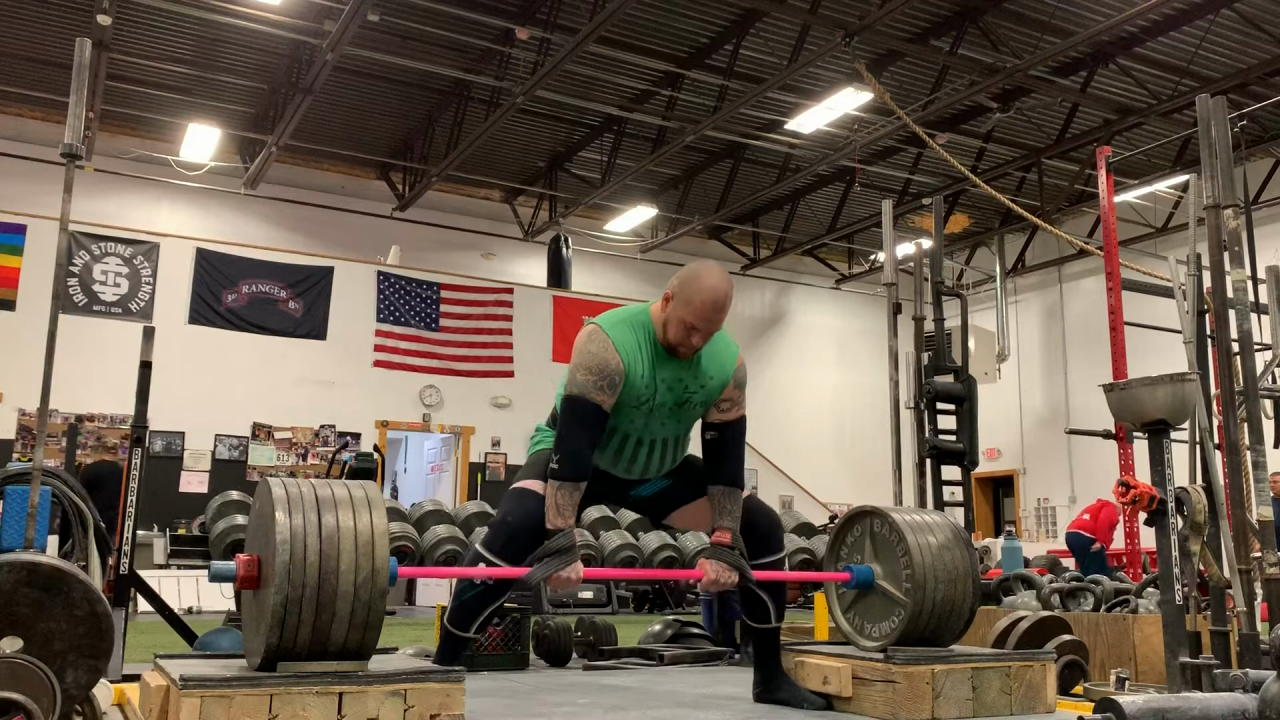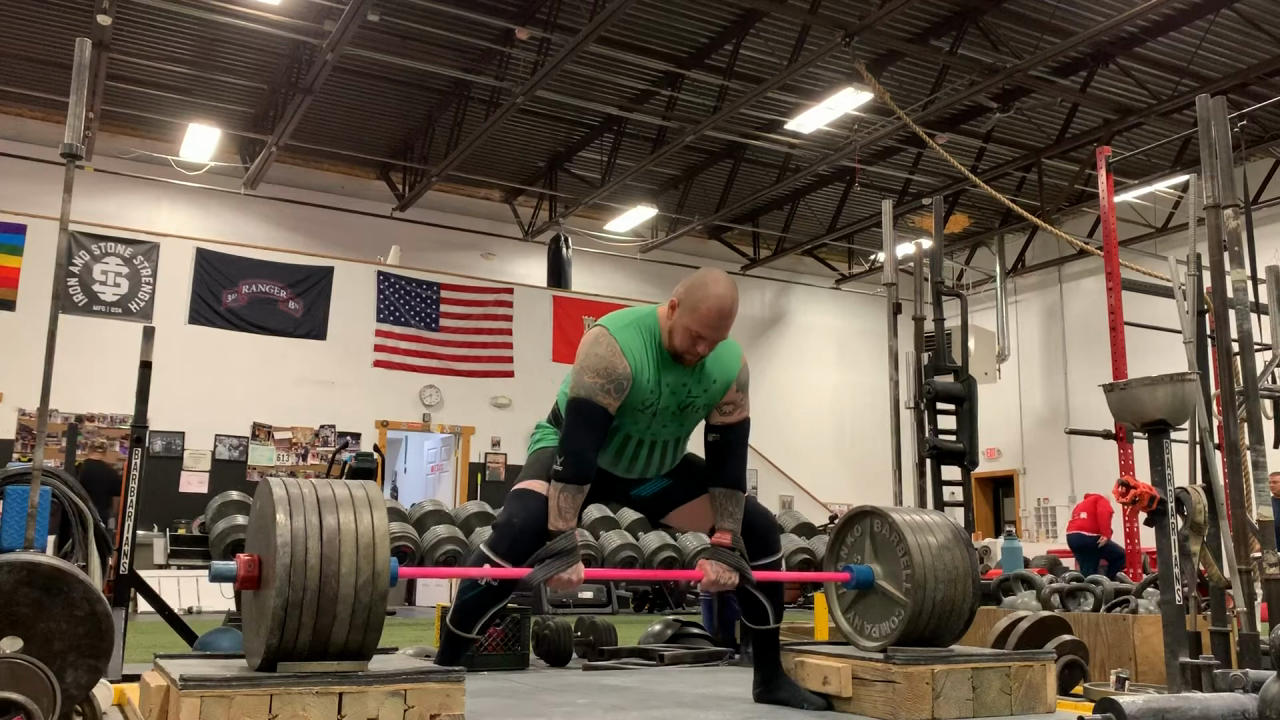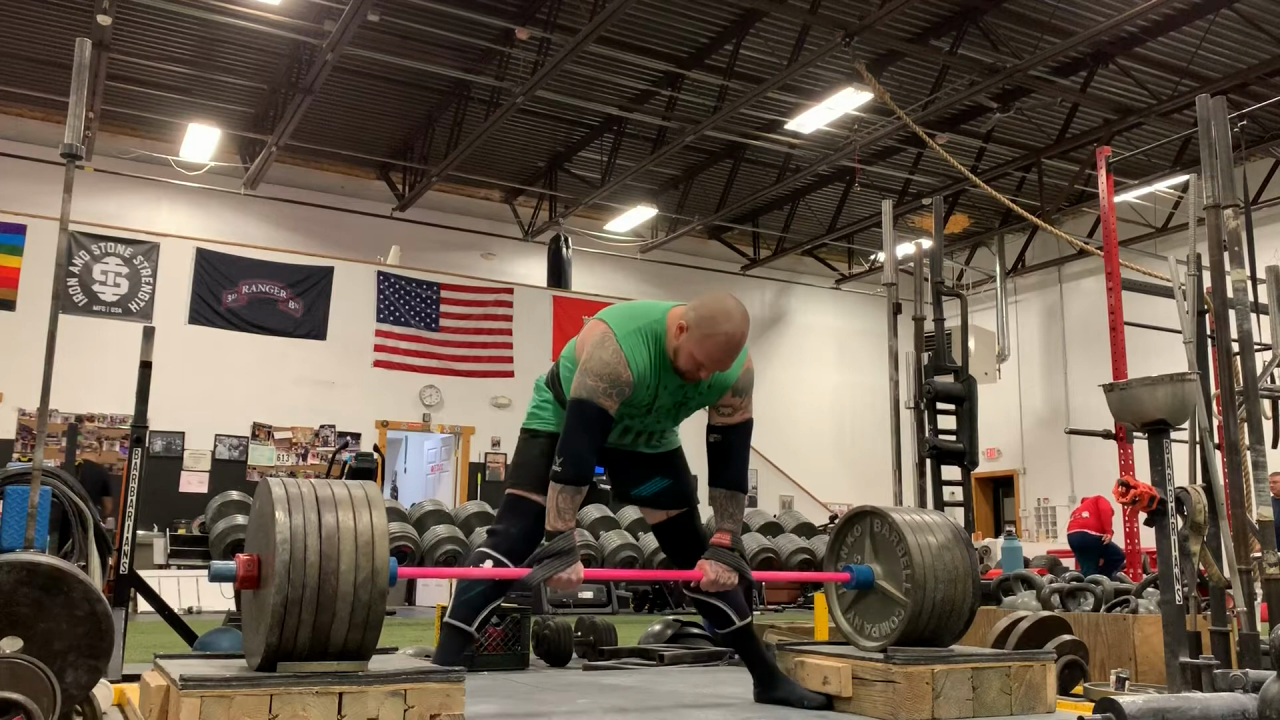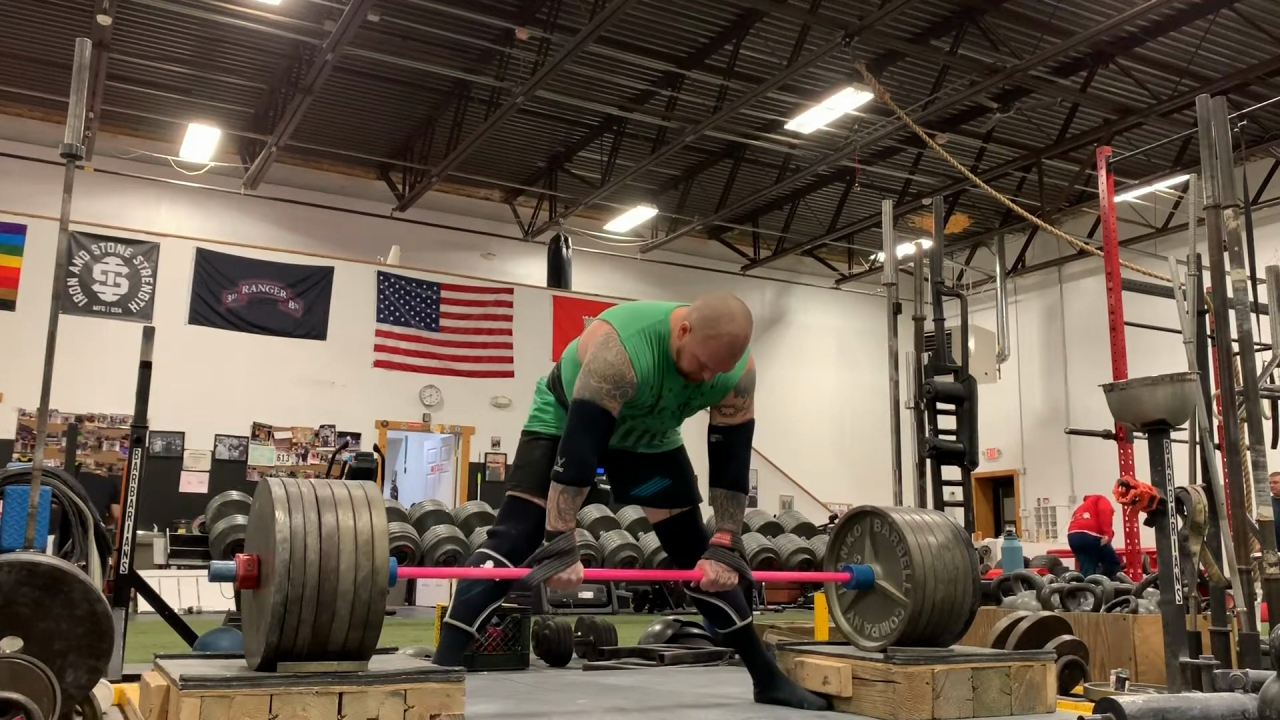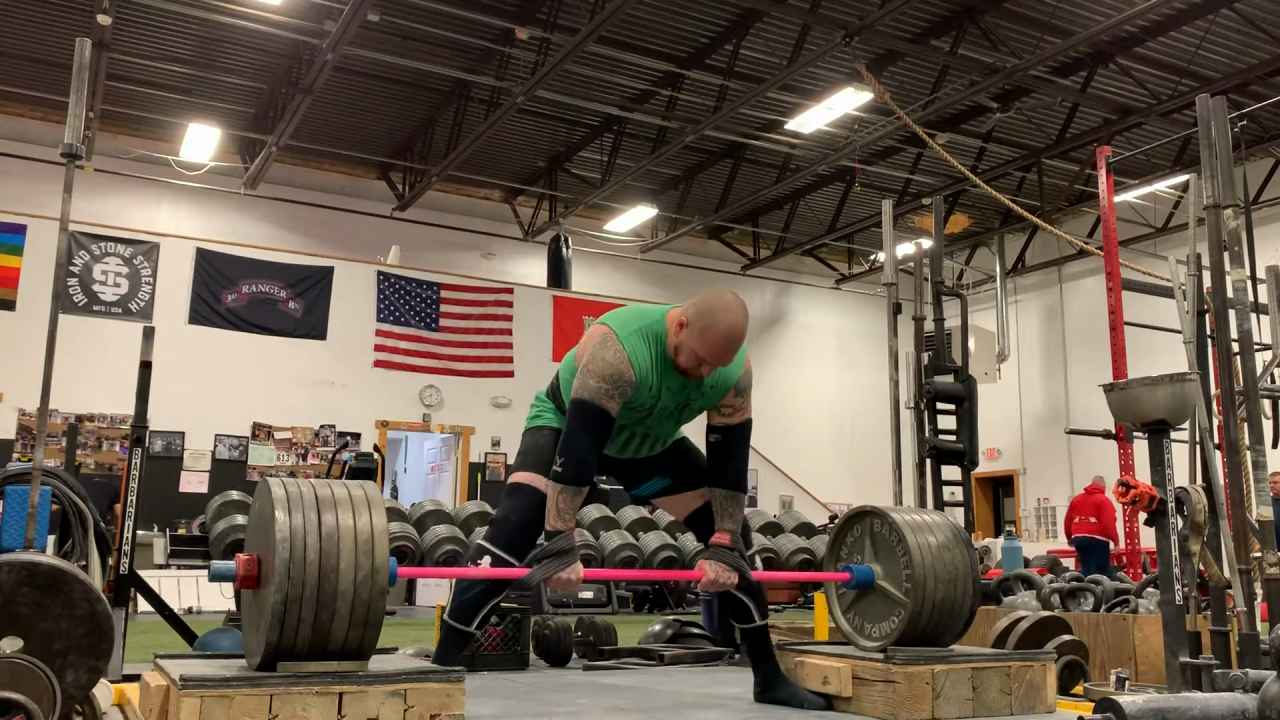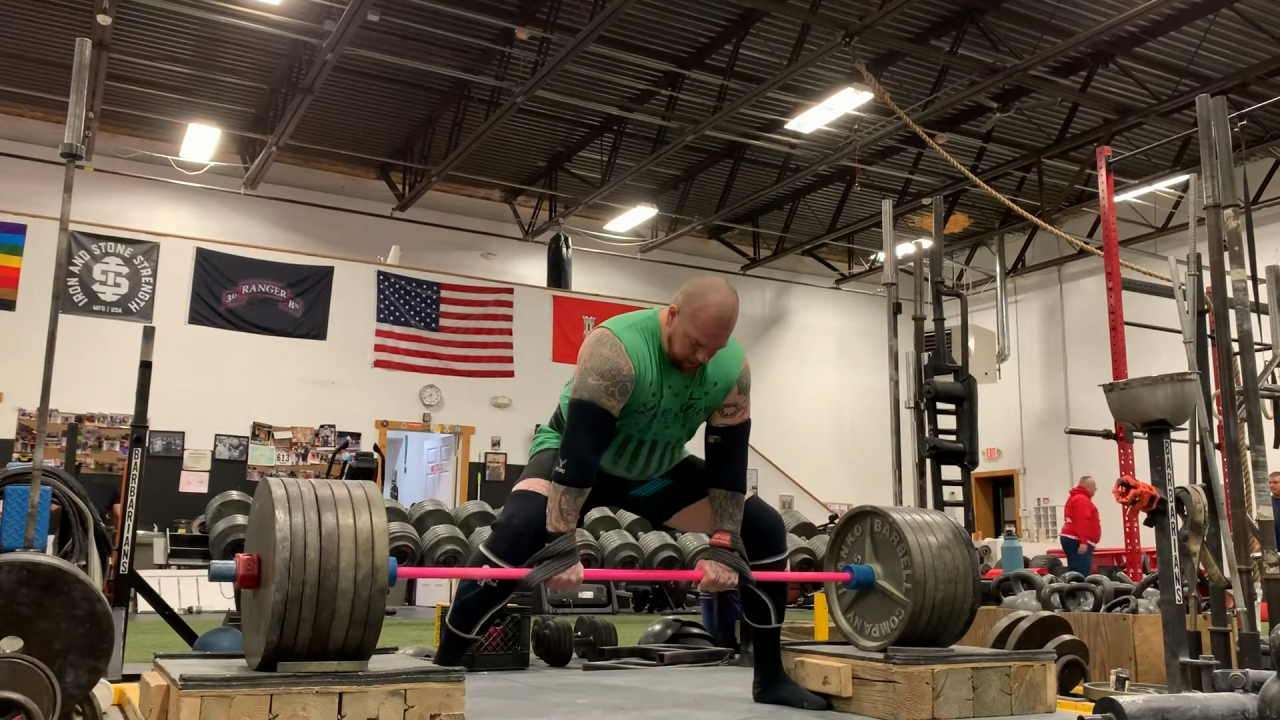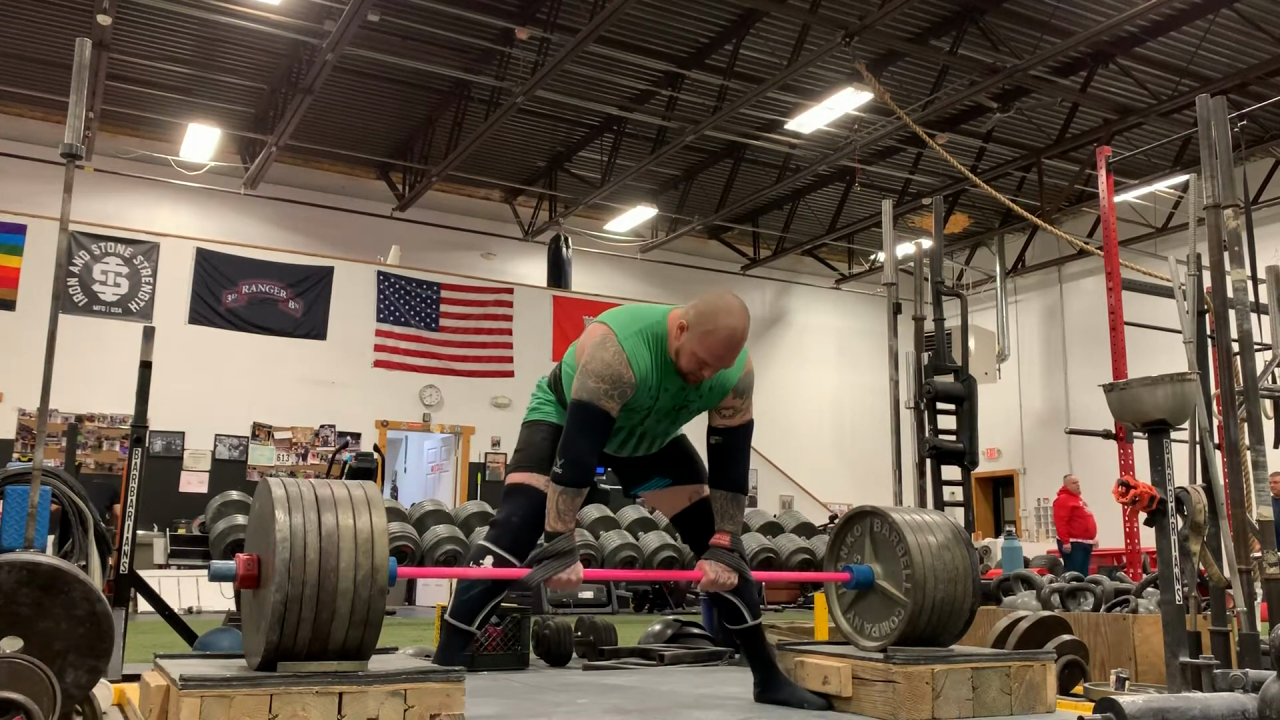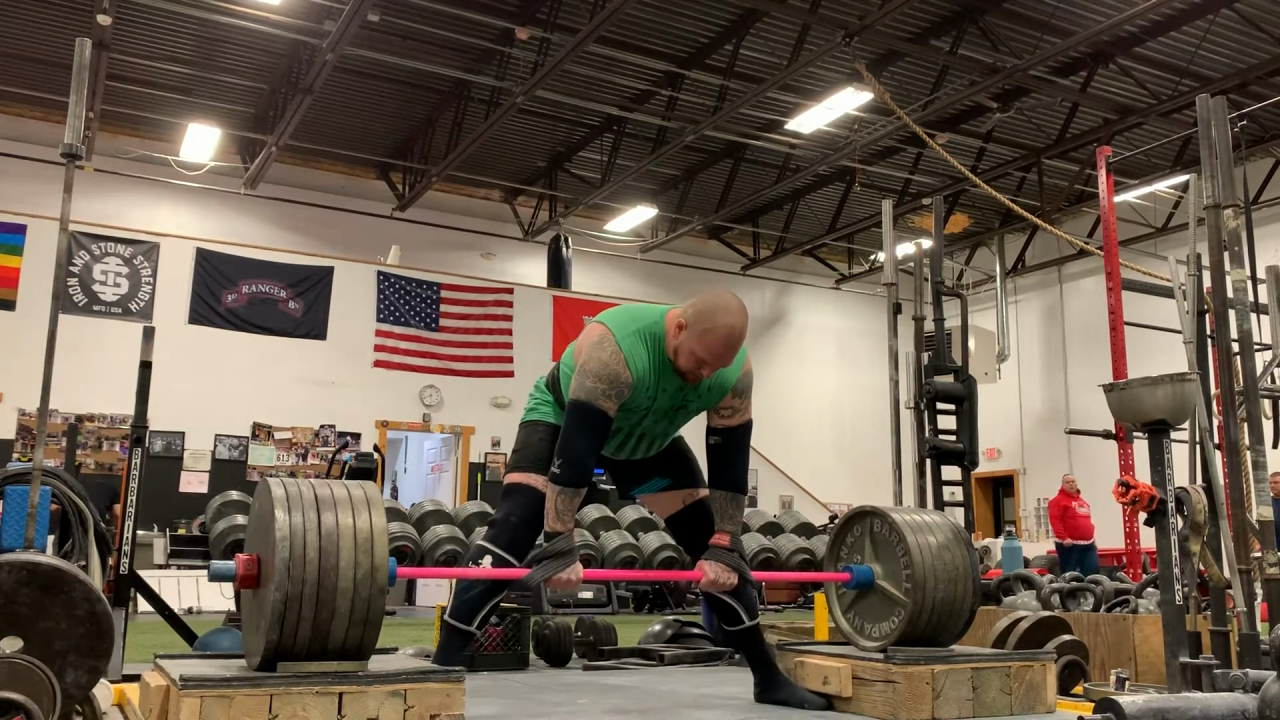
dt=0.5s
person 1, frame 1
left shoulder: (727, 363)
right shoulder: (607, 343)
left elbow: (726, 455)
right elbow: (574, 443)
left wrist: (725, 545)
right wrist: (560, 541)
left hip: (660, 468)
right hip: (576, 450)
left knee: (761, 529)
right knee: (516, 525)
left ankle: (770, 677)
right ankle: (441, 671)
person 1, frame 2
left shoulder: (731, 366)
right shoulder: (614, 344)
left elbow: (729, 457)
right elbow: (577, 445)
left wrist: (727, 545)
right wrist: (562, 542)
left hip: (660, 467)
right hip: (574, 443)
left knee: (758, 531)
right knee: (519, 529)
left ankle: (770, 678)
right ankle: (443, 672)
person 1, frame 3
left shoulder: (736, 369)
right shoulder: (617, 343)
left elbow: (729, 458)
right elbow: (577, 445)
left wrist: (725, 547)
right wrist: (560, 543)
left hip: (649, 436)
right hip: (565, 418)
left knee: (693, 551)
right knee: (514, 536)
left ankle: (767, 678)
right ankle: (442, 673)
person 1, frame 4
left shoulder: (738, 370)
right shoulder: (620, 345)
left elbow: (732, 458)
right elbow: (580, 445)
left wrist: (725, 547)
right wrist: (561, 544)
left hip: (651, 436)
right hip: (567, 418)
left knee: (697, 551)
right knee: (515, 537)
left ankle: (767, 679)
right ankle: (442, 672)
person 1, frame 5
left shoulder: (734, 369)
right shoulder: (618, 346)
left elbow: (729, 458)
right elbow: (579, 446)
left wrist: (726, 546)
right wrist: (560, 543)
left hip: (653, 442)
right hip: (567, 424)
left knee: (728, 534)
right knee: (516, 524)
left ankle: (769, 677)
right ankle: (440, 671)
person 1, frame 6
left shoulder: (732, 367)
right shoulder: (616, 348)
left elbow: (729, 459)
right elbow: (580, 449)
left wrist: (725, 547)
right wrist: (561, 545)
left hip: (660, 469)
right hip: (575, 447)
left knee: (765, 531)
right knee: (520, 528)
left ankle: (770, 678)
right ankle: (441, 672)
person 1, frame 7
left shoulder: (736, 371)
right shoulder: (617, 345)
left elbow: (730, 459)
right elbow: (579, 446)
left wrist: (724, 545)
right wrist: (560, 544)
left hip: (651, 437)
right hip: (566, 417)
left knee: (716, 534)
right knee: (518, 524)
left ankle: (768, 677)
right ankle: (443, 669)
person 1, frame 8
left shoulder: (734, 372)
right shoulder: (615, 346)
left elbow: (730, 461)
right elbow: (576, 448)
left wrist: (723, 548)
right wrist: (558, 545)
left hip: (648, 440)
right hip: (563, 418)
left knee: (714, 542)
right knee: (514, 525)
left ankle: (768, 678)
right ankle: (442, 670)
